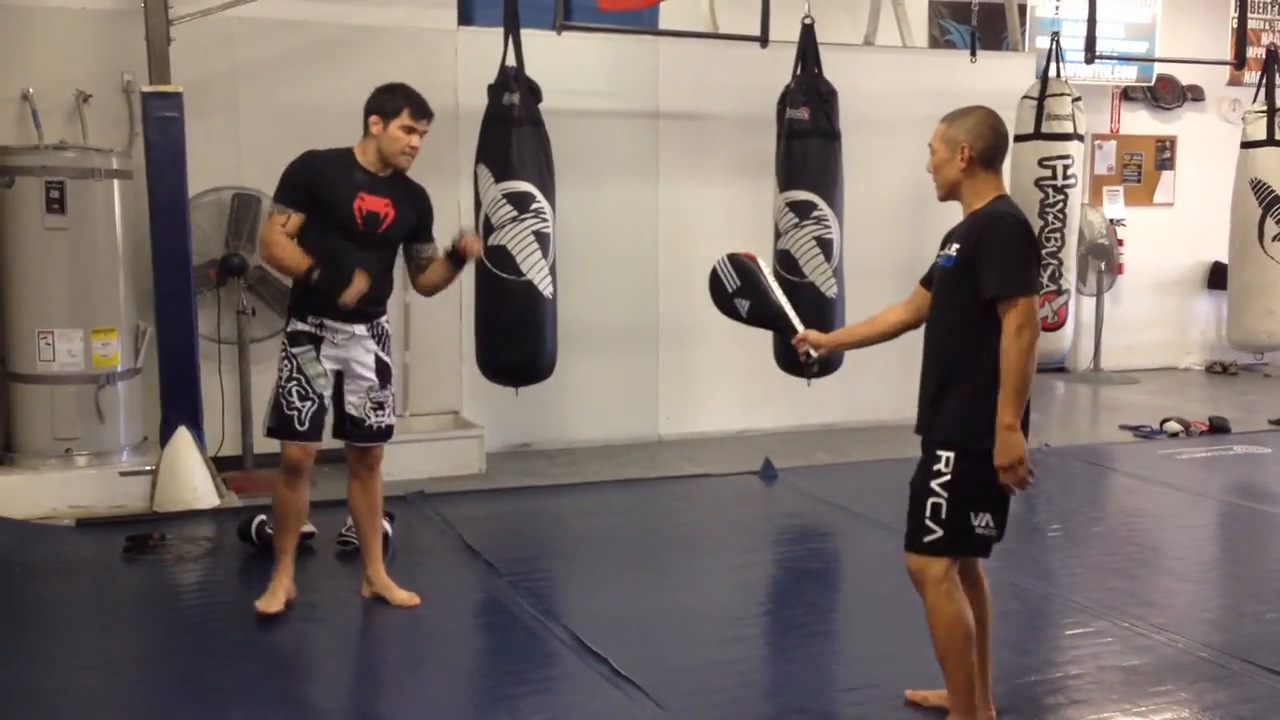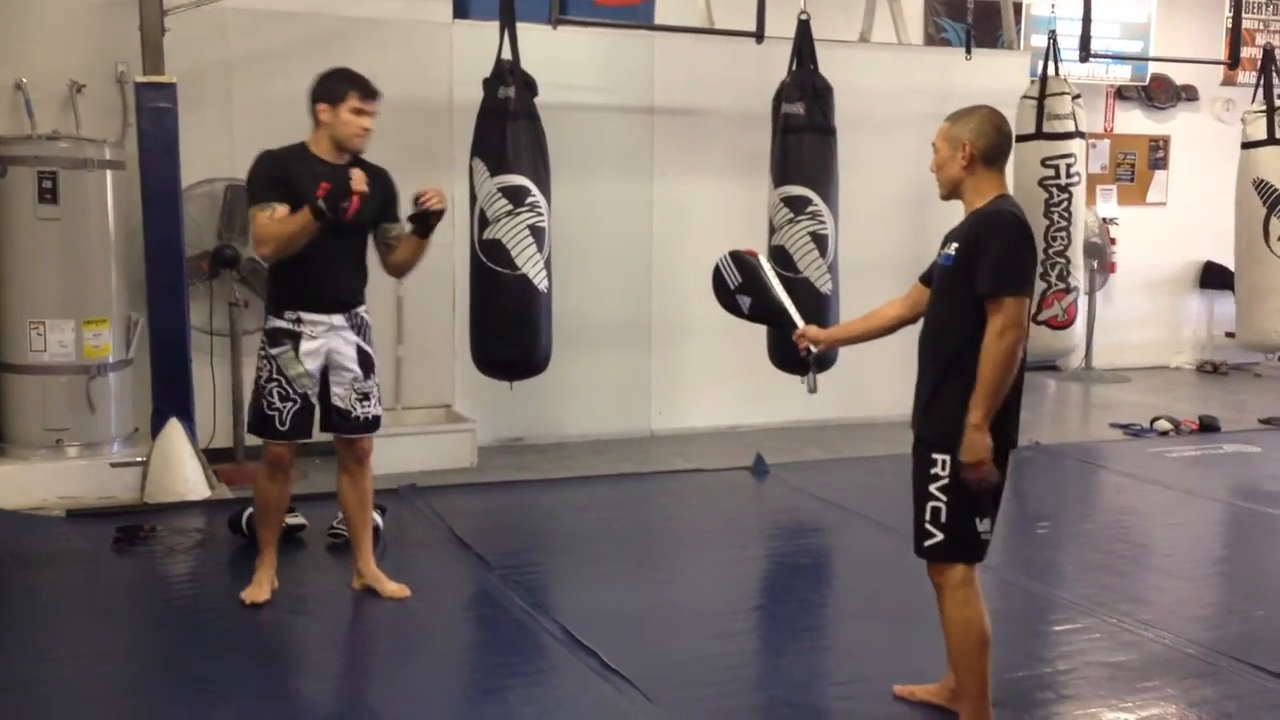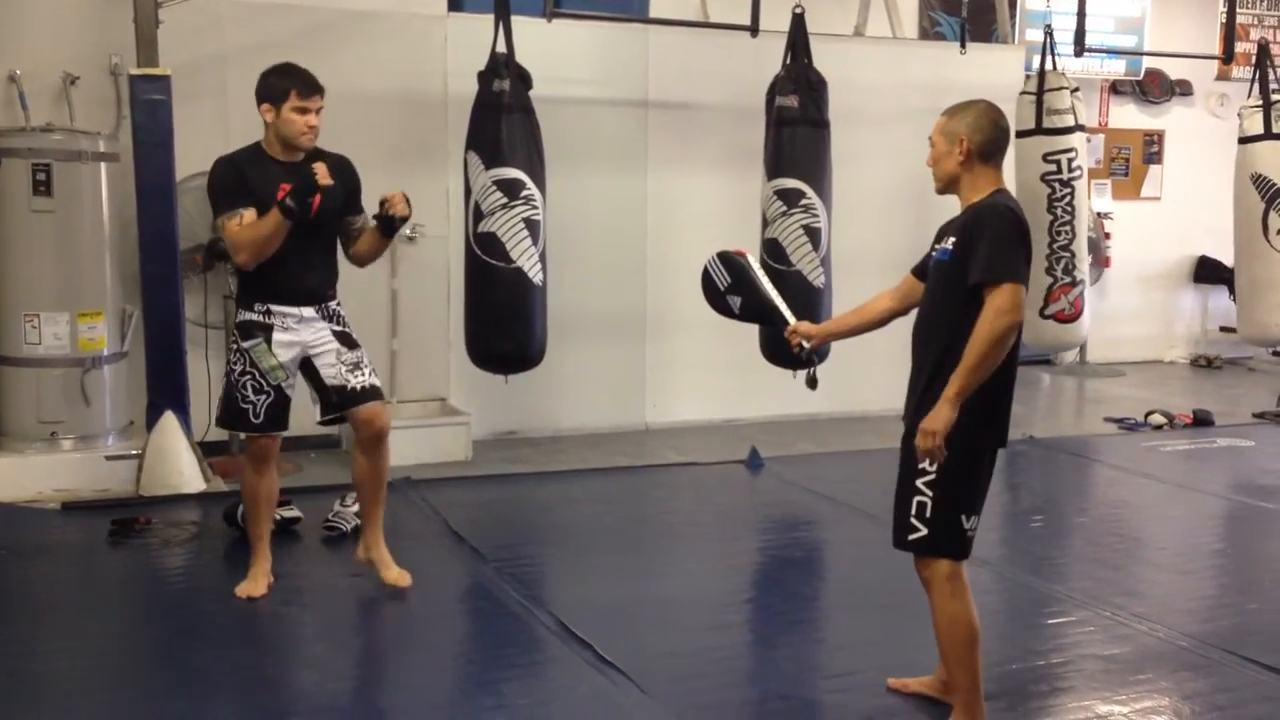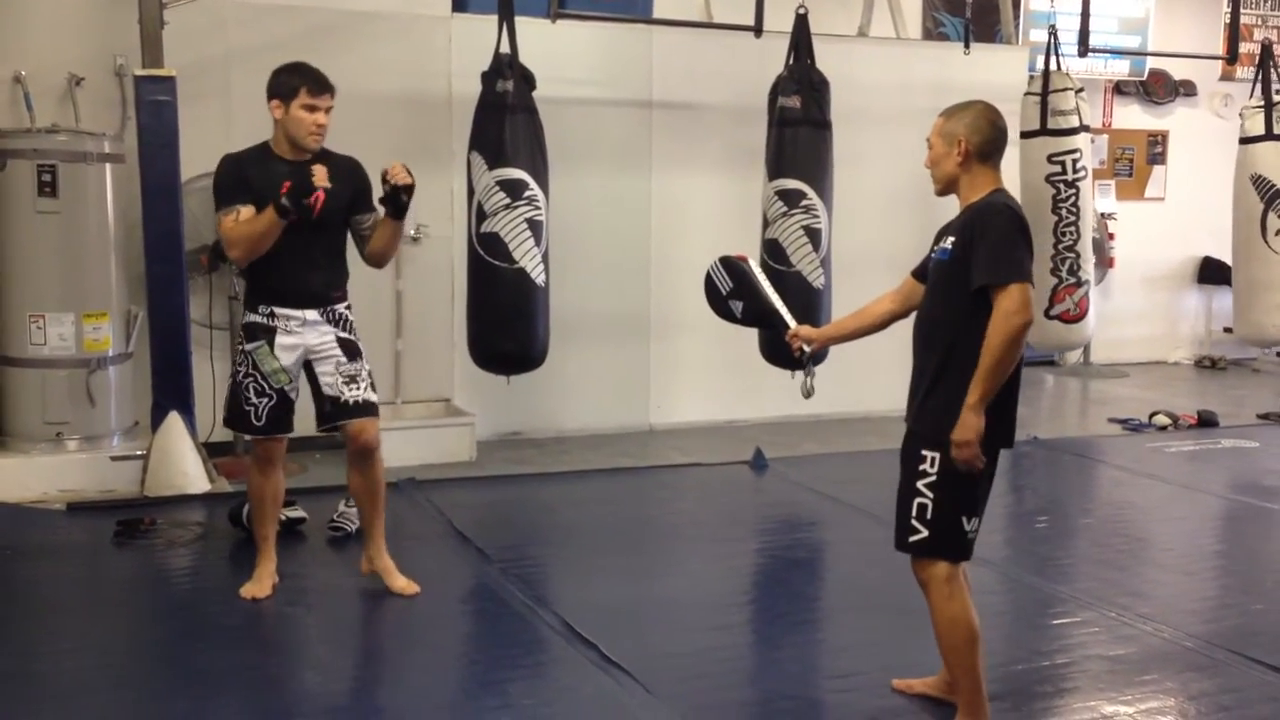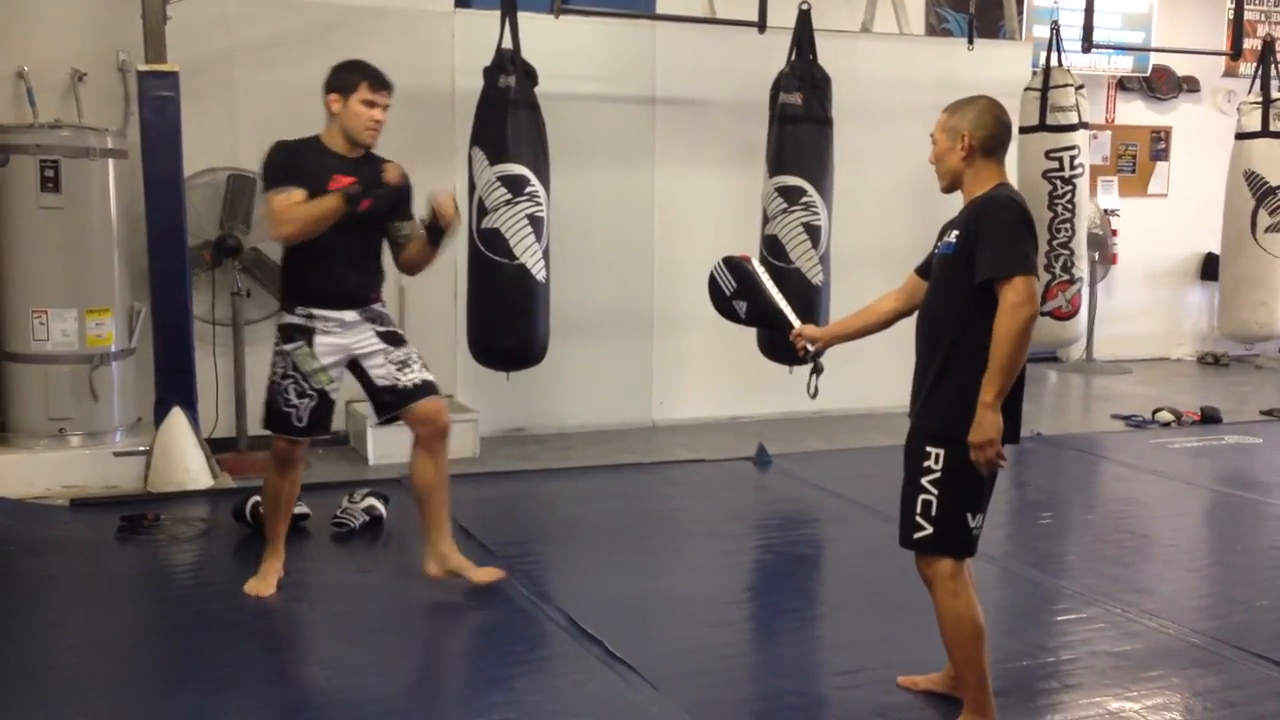
dt=0.3s
person 1, frame 1
left shoulder: (1001, 225)
right shoulder: (968, 230)
left elbow: (1021, 324)
right elbow: (912, 310)
left wrist: (1008, 427)
right wrist: (831, 341)
left hip: (972, 431)
right hip: (955, 425)
left knee: (930, 564)
right knee: (958, 559)
person 1, frame 2
left shoulder: (1001, 225)
right shoulder: (968, 230)
left elbow: (1006, 328)
right elbow: (908, 306)
left wrist: (980, 427)
right wrist: (829, 336)
left hip: (965, 432)
right hip: (942, 425)
left knee: (952, 568)
right knee: (948, 562)
person 1, frame 3
left shoulder: (996, 218)
right shoulder: (961, 225)
left elbow: (1003, 315)
right elbow: (899, 298)
left wrist: (949, 404)
right wrist: (820, 330)
left hip: (955, 424)
right hip: (937, 417)
left knee: (939, 562)
right knee: (938, 555)
person 1, frame 4
left shoulder: (996, 217)
right shoulder: (961, 225)
left elbow: (1015, 313)
right elbow: (899, 301)
left wrist: (975, 409)
right wrist: (821, 334)
left hip: (959, 426)
right hip: (937, 420)
left knee: (936, 563)
right knee: (941, 557)
person 1, frame 5
left shoulder: (999, 211)
right shoulder: (965, 219)
left elbow: (1020, 305)
right elbow: (904, 298)
left wrist: (990, 406)
right wrist: (826, 334)
left hip: (966, 422)
right hip: (942, 416)
left knee: (939, 559)
right knee: (946, 552)
person 2, frame 1
left shoulder: (413, 198)
right shoulder: (315, 169)
left elbow: (424, 277)
right elbow: (273, 241)
left wrist: (456, 259)
right wrist: (322, 279)
left hip: (370, 335)
right hip: (313, 330)
left knee: (367, 457)
right knee: (297, 457)
left ankle: (375, 574)
right ankle: (283, 575)
person 2, frame 2
left shoulder: (377, 181)
right shoulder: (276, 166)
left elbow: (395, 262)
right elbow: (268, 245)
left wrist: (423, 224)
right wrist: (327, 204)
left hip: (350, 326)
right hip: (291, 327)
left knee: (356, 449)
right knee: (278, 454)
left ankle: (366, 566)
right ankle: (265, 567)
person 2, frame 3
left shoulder: (339, 170)
right shoulder: (233, 171)
left elbow: (357, 251)
right elbow: (244, 253)
left wrist: (387, 226)
right wrist: (295, 201)
left hip: (324, 316)
right hip: (264, 322)
left knee: (374, 420)
right knee: (261, 446)
left ankle: (374, 543)
right ankle: (260, 562)
person 2, frame 4
left shoulder: (346, 172)
right shoulder: (240, 169)
left elbow: (377, 255)
right elbow: (237, 249)
left wrist: (397, 207)
right wrist: (291, 201)
left hip: (331, 320)
right hip: (270, 324)
left knee: (364, 437)
right knee: (267, 449)
left ankle: (376, 554)
right ankle: (266, 563)
person 2, frame 5
left shoulder: (390, 177)
right shoulder: (290, 157)
left elbow: (410, 261)
right elbow: (286, 228)
left wrist: (435, 232)
right wrist: (355, 192)
left hip: (369, 320)
right hip: (308, 324)
left knee: (433, 420)
right knee: (288, 448)
left ankle: (442, 552)
right ankle: (273, 559)
